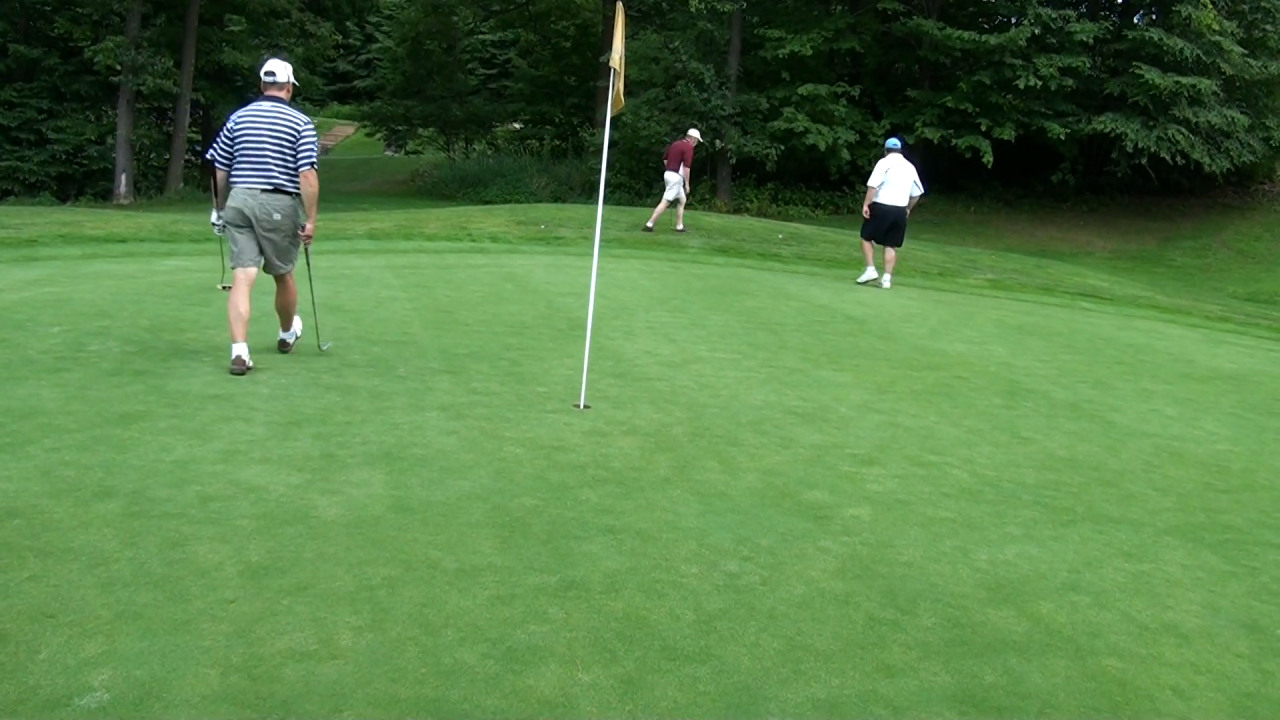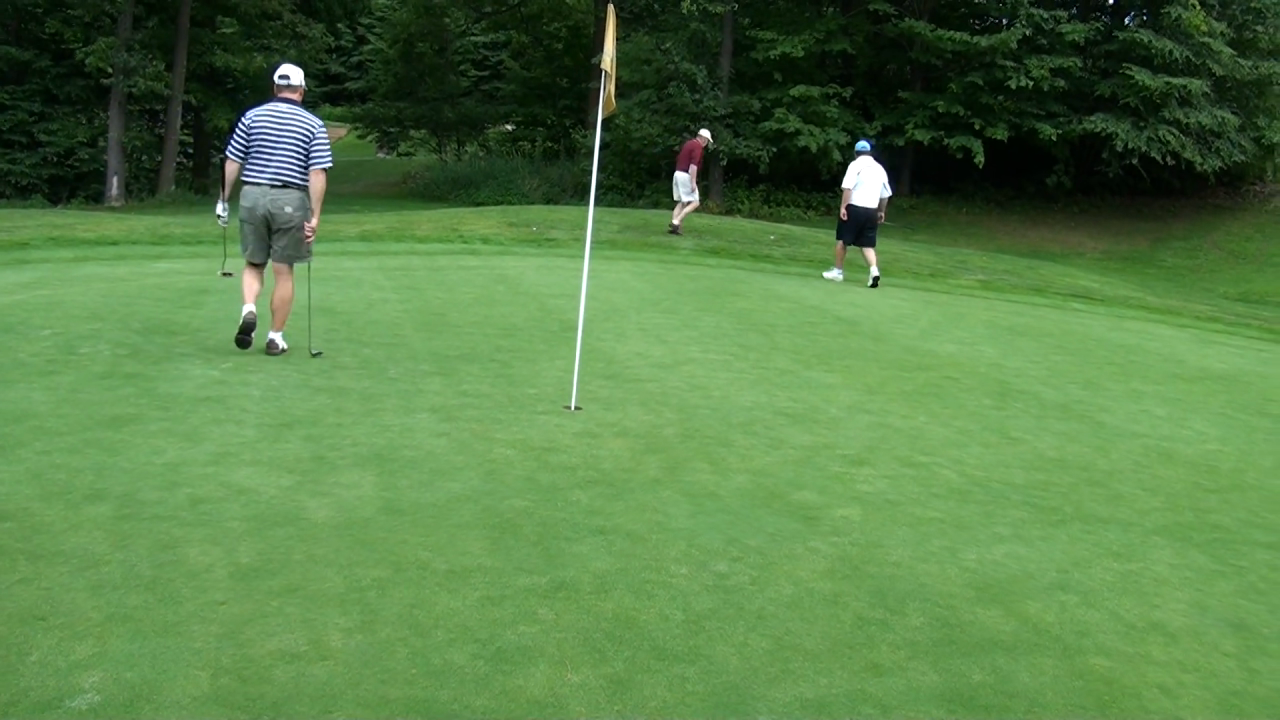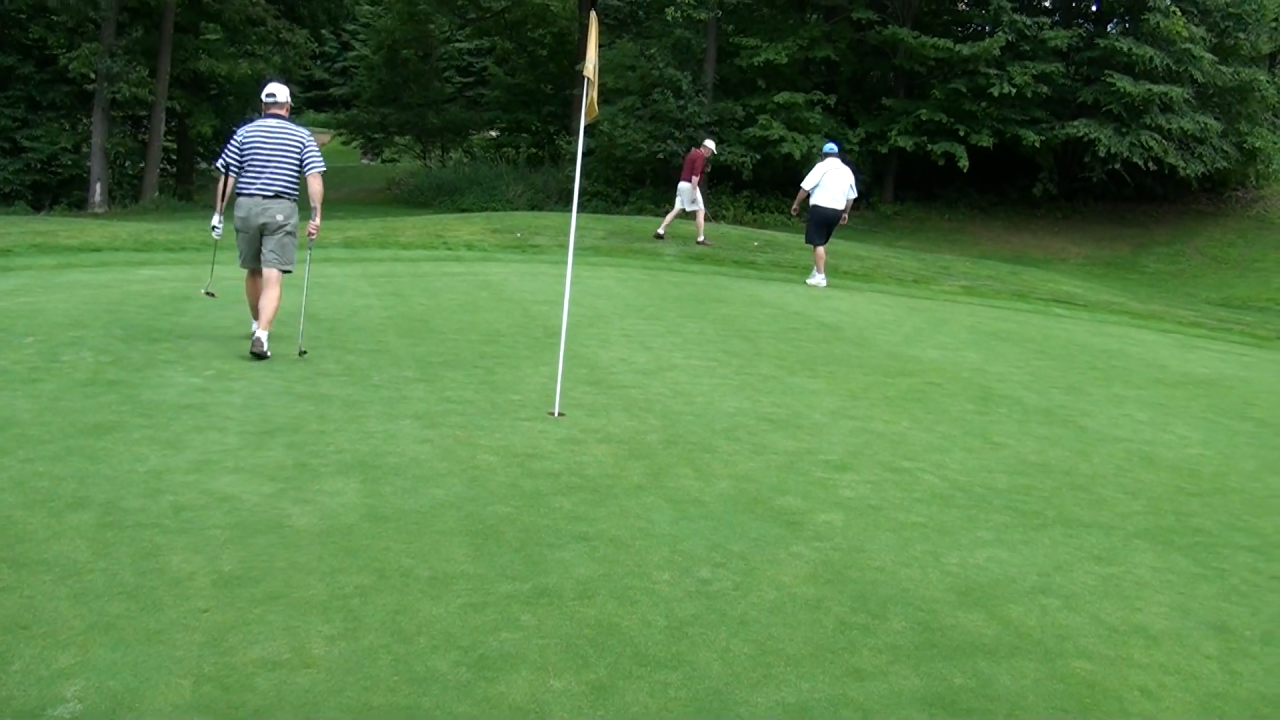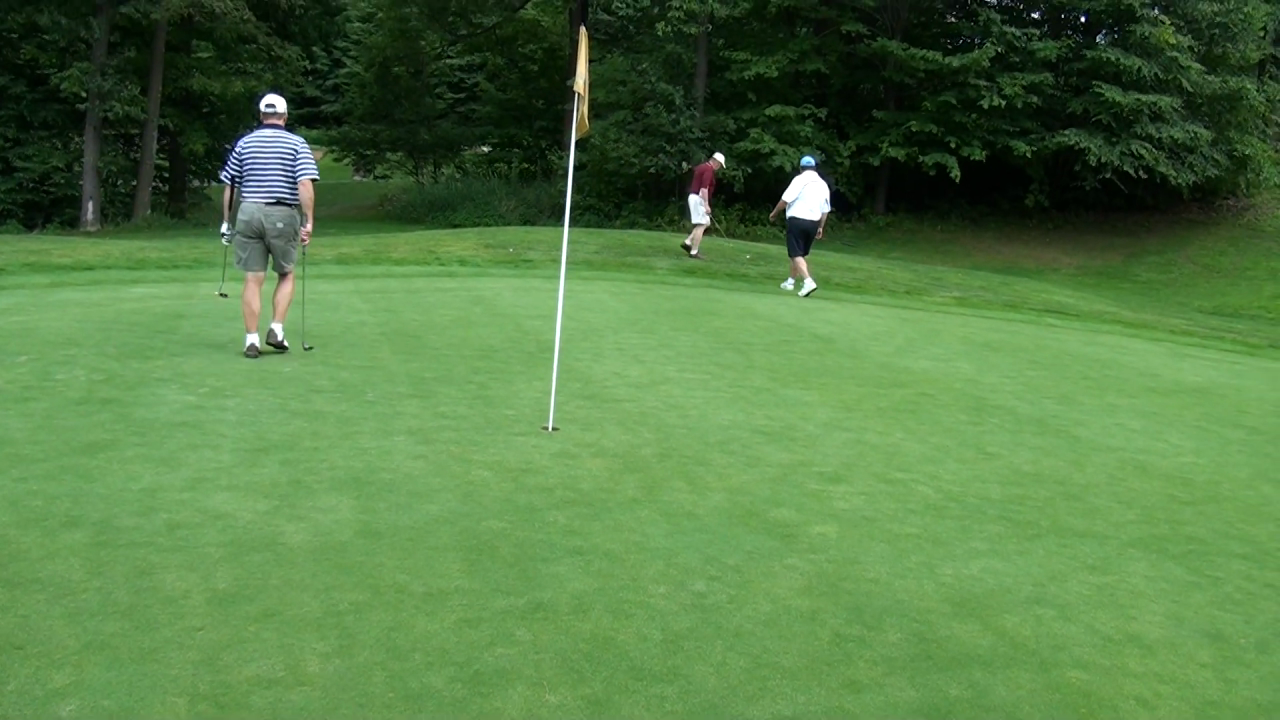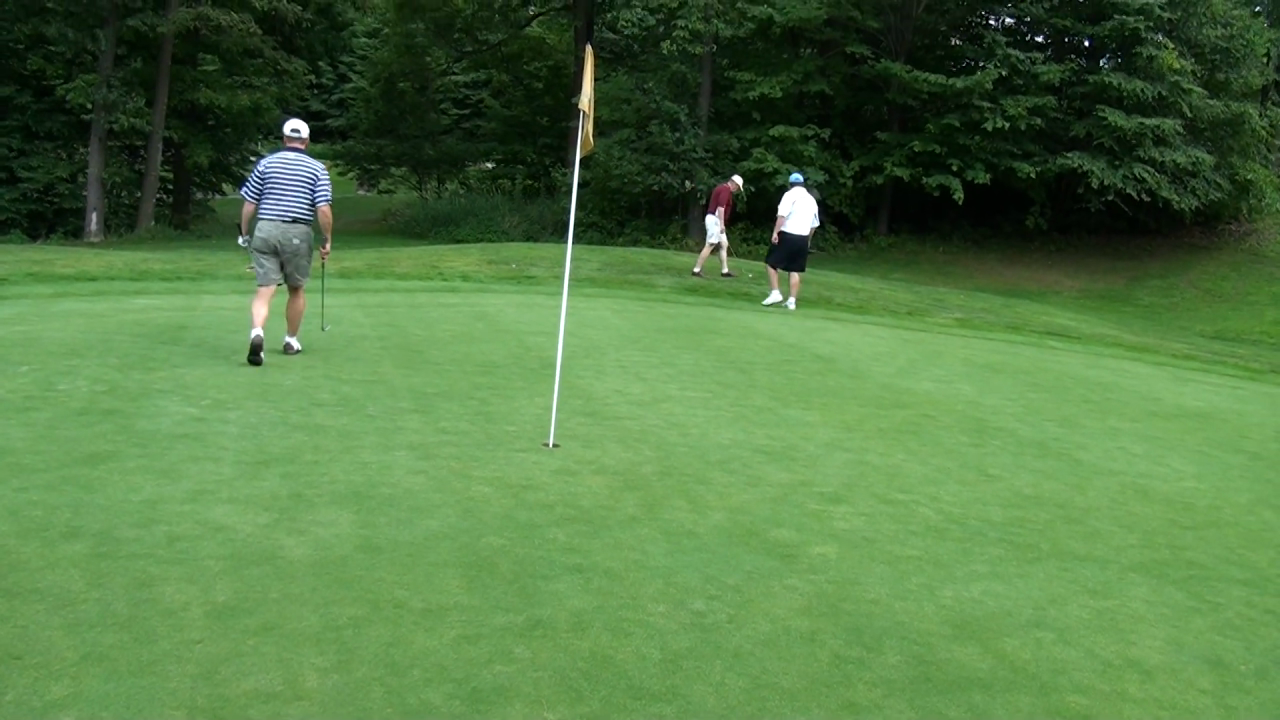
dt=0.3s
person 1, frame 1
left shoulder: (238, 117)
right shoulder: (300, 122)
left elbow: (220, 170)
right elbow: (307, 175)
left wrist: (218, 209)
right wrist: (311, 219)
left hip: (241, 203)
right hip: (280, 207)
left knee: (243, 280)
right knee: (283, 276)
left ankle: (239, 352)
right ankle: (287, 333)
person 1, frame 2
left shoulder: (252, 116)
right shoulder: (313, 124)
left elbow: (232, 163)
right elbow: (317, 173)
left wrist: (223, 200)
right wrist: (314, 215)
left hip: (253, 198)
right hip: (290, 201)
left knee: (254, 265)
right knee: (283, 272)
left ankle: (248, 313)
right ankle: (275, 337)
person 1, frame 3
left shoulder: (244, 133)
right shoulder: (302, 135)
left elbow: (227, 177)
right elbow: (314, 176)
left wrist: (218, 213)
right wrist: (316, 215)
left hip: (247, 208)
right hip: (281, 211)
left knee: (254, 271)
right knee: (272, 279)
left ankle: (259, 325)
right ankle: (260, 336)
person 1, frame 4
left shoulder: (244, 143)
right shoulder: (297, 143)
left elbow: (230, 187)
right elbow: (305, 184)
left wrist: (226, 221)
right wrist: (308, 221)
left hip: (249, 214)
right hip: (282, 216)
left knee: (253, 280)
right knee: (285, 275)
left ankle: (251, 340)
right ankle: (276, 329)
person 1, frame 5
left shoulder: (266, 163)
right shoulder: (317, 168)
left elbow: (249, 203)
right elbow: (323, 209)
left wrist: (244, 233)
right wrist: (327, 240)
left hip: (266, 232)
right hip: (298, 234)
left knee: (264, 292)
right knee: (296, 289)
left ankle: (257, 334)
right ankle: (291, 340)
person 2, frame 1
left shoulder: (884, 162)
right shoulder: (910, 167)
left elbow: (873, 186)
right elbow: (916, 193)
left wrist: (866, 205)
right wrist: (908, 208)
left hip: (882, 207)
right hip: (900, 210)
left knee: (866, 237)
right knee: (891, 245)
left ankle: (870, 270)
right ankle: (886, 278)
person 2, frame 2
left shoulder: (856, 165)
right shoulder: (880, 169)
left elbow: (847, 188)
right elbow: (885, 195)
left wrist: (842, 207)
right wrist: (881, 212)
left hip: (854, 208)
right hip: (871, 211)
left knee: (843, 241)
right knee: (867, 245)
left ankle: (838, 272)
right ankle: (874, 271)
person 2, frame 3
left shoulder: (821, 166)
right shoulder: (847, 171)
left elbow: (805, 187)
right elbow: (851, 196)
left wrist: (796, 204)
right wrist: (845, 213)
left hip: (819, 209)
right hip: (836, 212)
left knee: (817, 243)
right knee: (821, 242)
left ankle: (820, 277)
right ankle: (818, 270)
person 2, frame 4
left shoulder: (800, 179)
right shoulder: (823, 184)
left elbow: (786, 199)
right elbow: (825, 210)
left wrist: (774, 212)
right wrist: (820, 227)
left hip: (797, 221)
right hip: (813, 224)
left knee: (796, 255)
right knee: (799, 254)
left ankle: (809, 281)
right ankle: (791, 282)
person 2, frame 5
left shoulder: (790, 195)
right shoulder: (811, 200)
left elbow: (782, 215)
right elbow: (814, 224)
left wrist: (775, 233)
right wrist: (808, 240)
left hip: (787, 236)
right hip: (803, 238)
left knee: (771, 263)
right knee: (795, 271)
left ankle: (775, 294)
right ankle: (792, 301)
